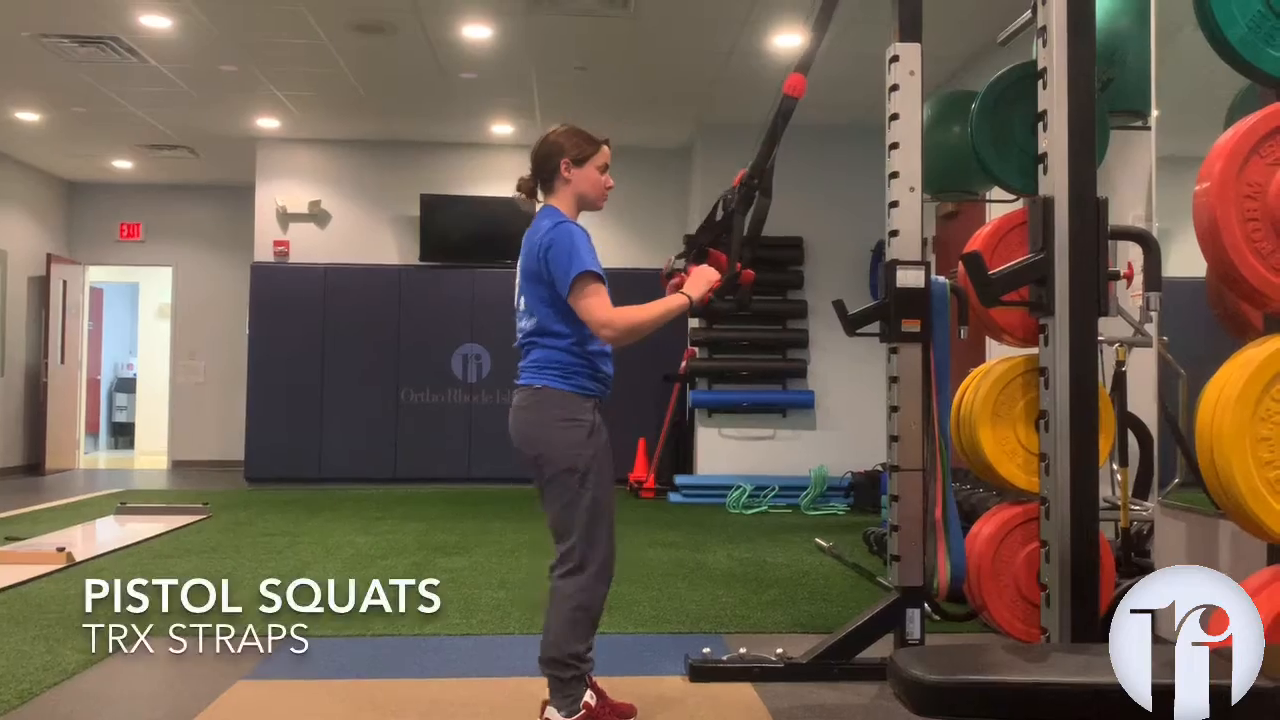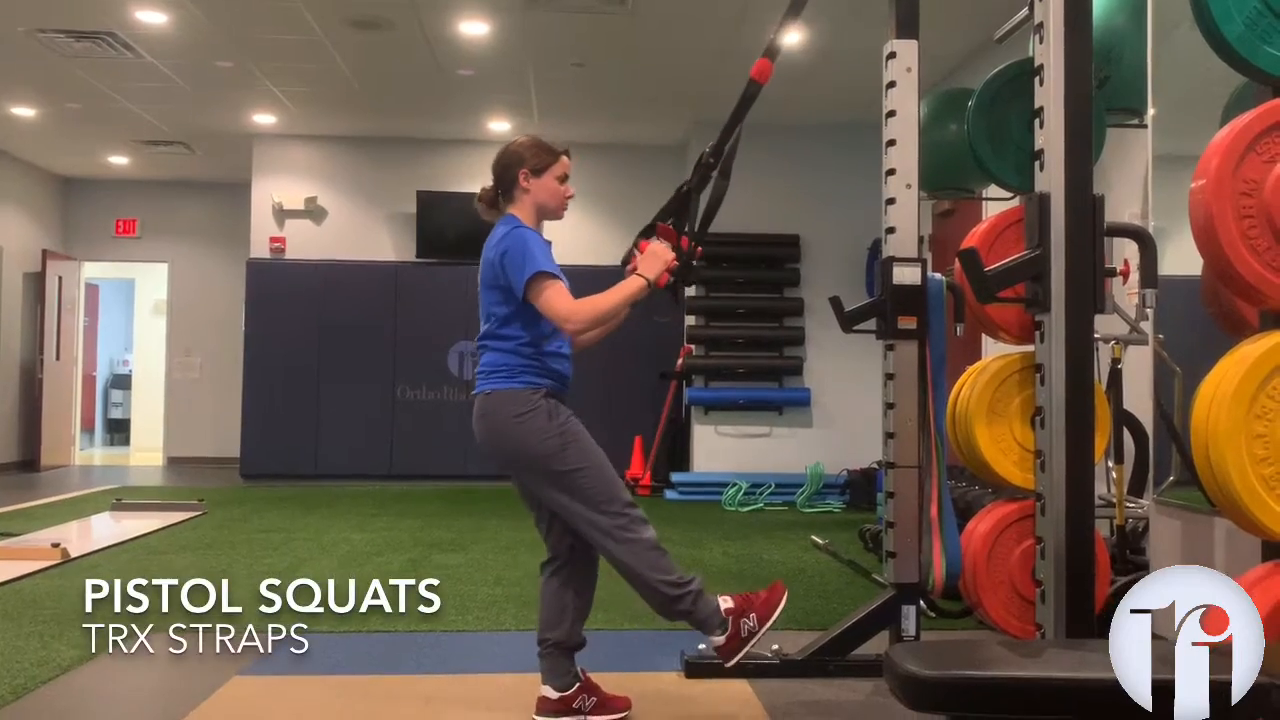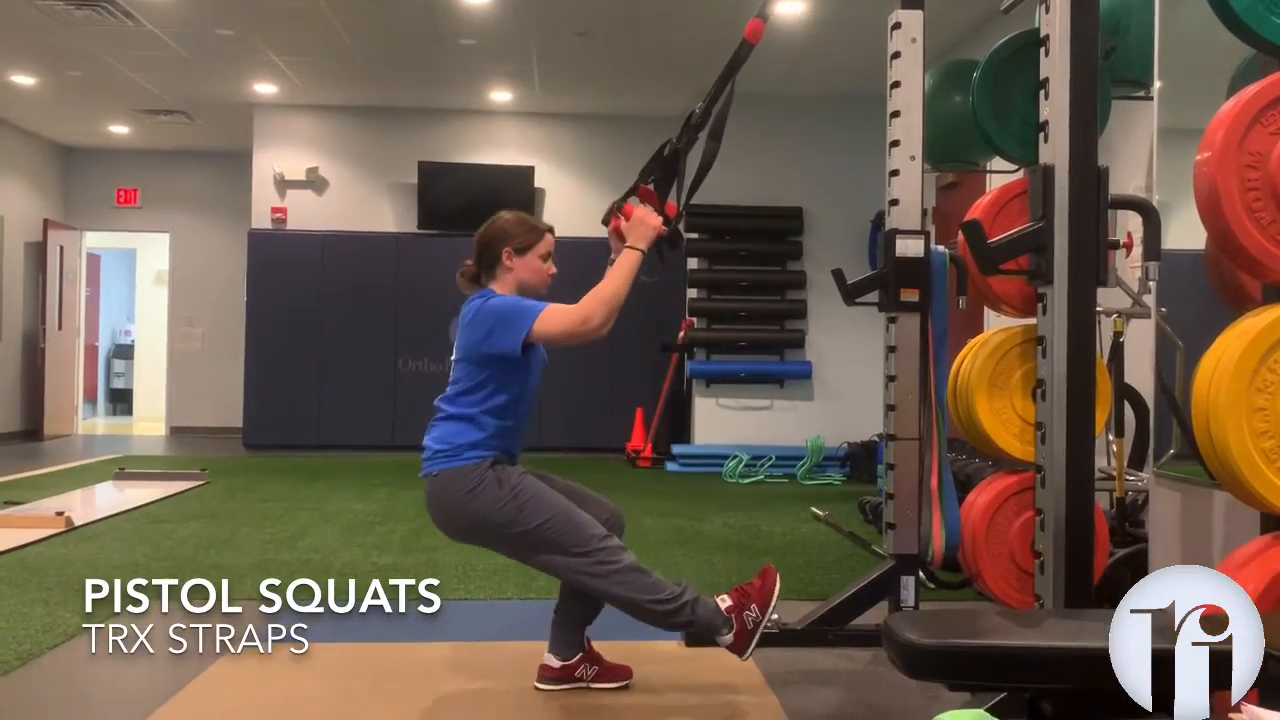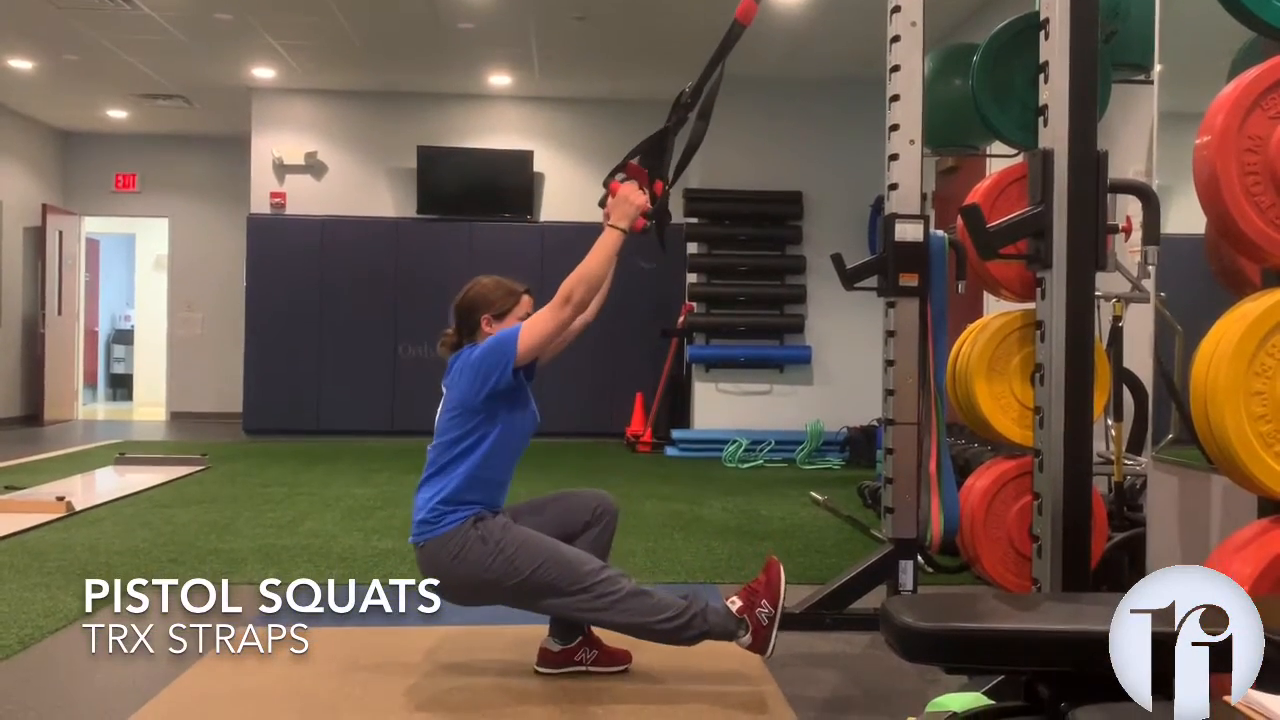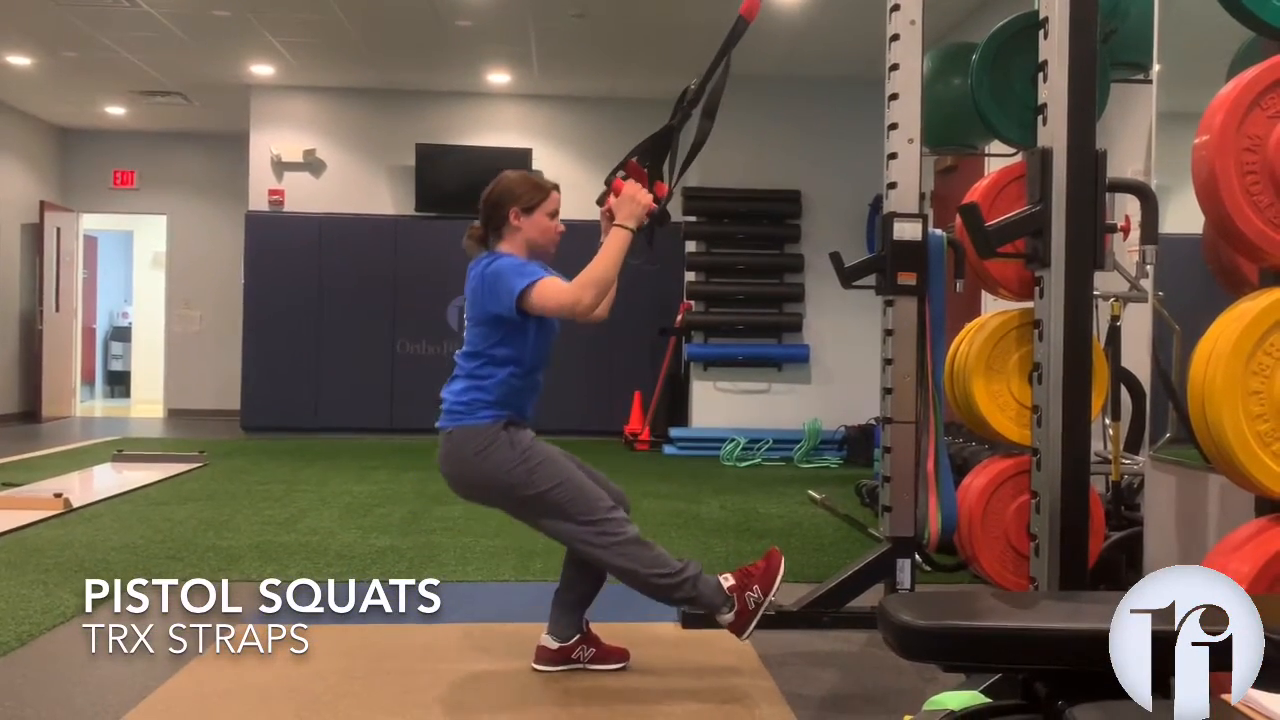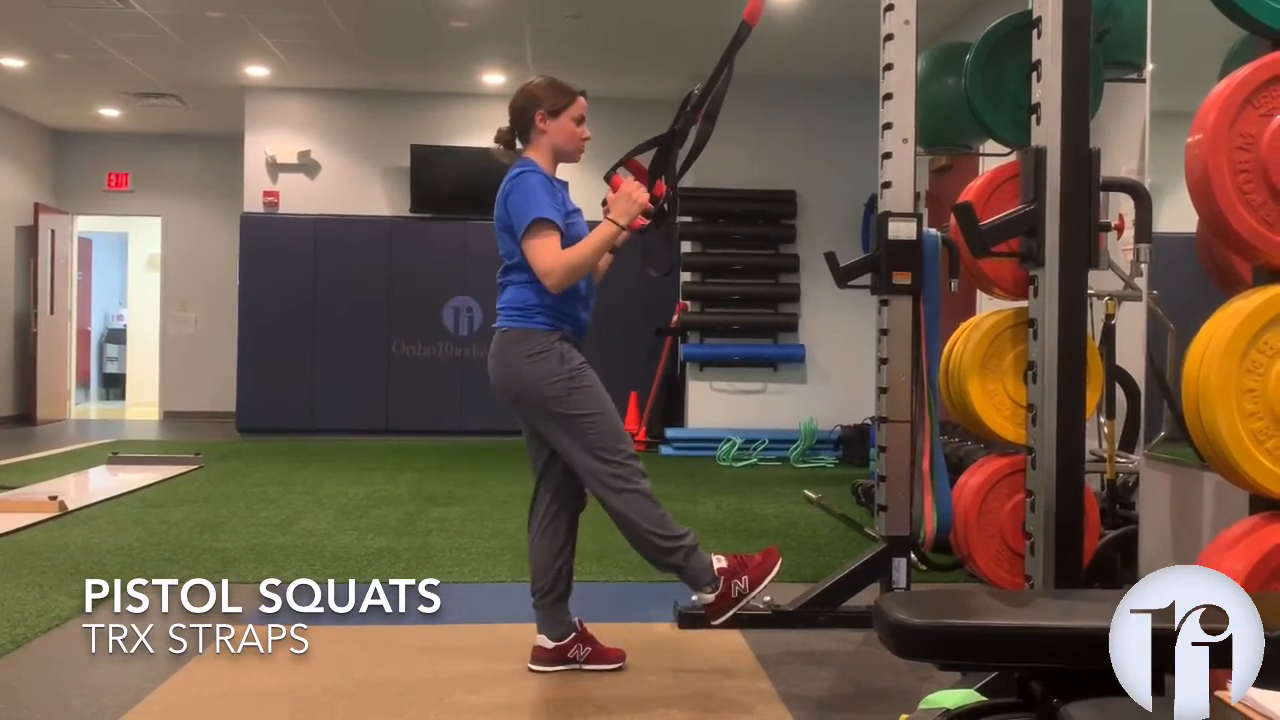
dt=0.7s
person 1, frame 1
left shoulder: (544, 234)
right shoulder: (563, 234)
left elbow: (587, 330)
right elbow: (605, 323)
left wrist: (673, 300)
right wrist: (687, 295)
left hip: (549, 407)
right hip: (562, 409)
left knee: (580, 555)
right knee: (586, 558)
person 1, frame 2
left shoulder: (518, 242)
right shoulder: (518, 240)
left elbow: (571, 337)
right elbow: (572, 318)
left wrist: (634, 288)
right wrist: (643, 276)
left hip: (511, 411)
right hip: (522, 408)
left knee: (573, 542)
right knee: (616, 521)
right ankle: (718, 621)
person 1, frame 3
left shoulder: (502, 311)
right shoulder: (493, 311)
left elbow: (593, 324)
right elbow: (587, 321)
left wrist: (619, 256)
right wrist: (636, 247)
left hip: (478, 471)
right hip: (467, 481)
left knee: (602, 523)
right knee: (592, 548)
left ankle: (565, 658)
right ankle: (721, 619)
person 1, frame 4
left shoulder: (496, 371)
right shoulder: (479, 365)
left elbow: (582, 313)
right elbow: (567, 302)
left wrist: (615, 230)
right wrist: (617, 225)
left hip: (471, 528)
right hip: (456, 547)
left knee: (596, 511)
right knee: (598, 585)
left ankle: (566, 644)
right ankle: (735, 621)
person 1, frame 5
left shoulder: (510, 272)
right shoulder: (500, 271)
left elbow: (596, 308)
right elbow: (581, 301)
left wrist: (612, 232)
right wrist: (626, 225)
left hip: (493, 436)
right hip: (481, 443)
left knee: (607, 506)
right knee: (601, 520)
left ankle: (563, 638)
right ankle: (722, 598)
person 1, frame 6
left shoulder: (547, 186)
right shoulder: (527, 183)
left elbow: (582, 278)
right elbow: (553, 273)
left wrist: (615, 231)
right wrist: (616, 221)
left hip: (534, 355)
right hip: (538, 351)
left knee: (559, 492)
right knee: (617, 470)
left ankle: (557, 637)
right ankle: (711, 579)
